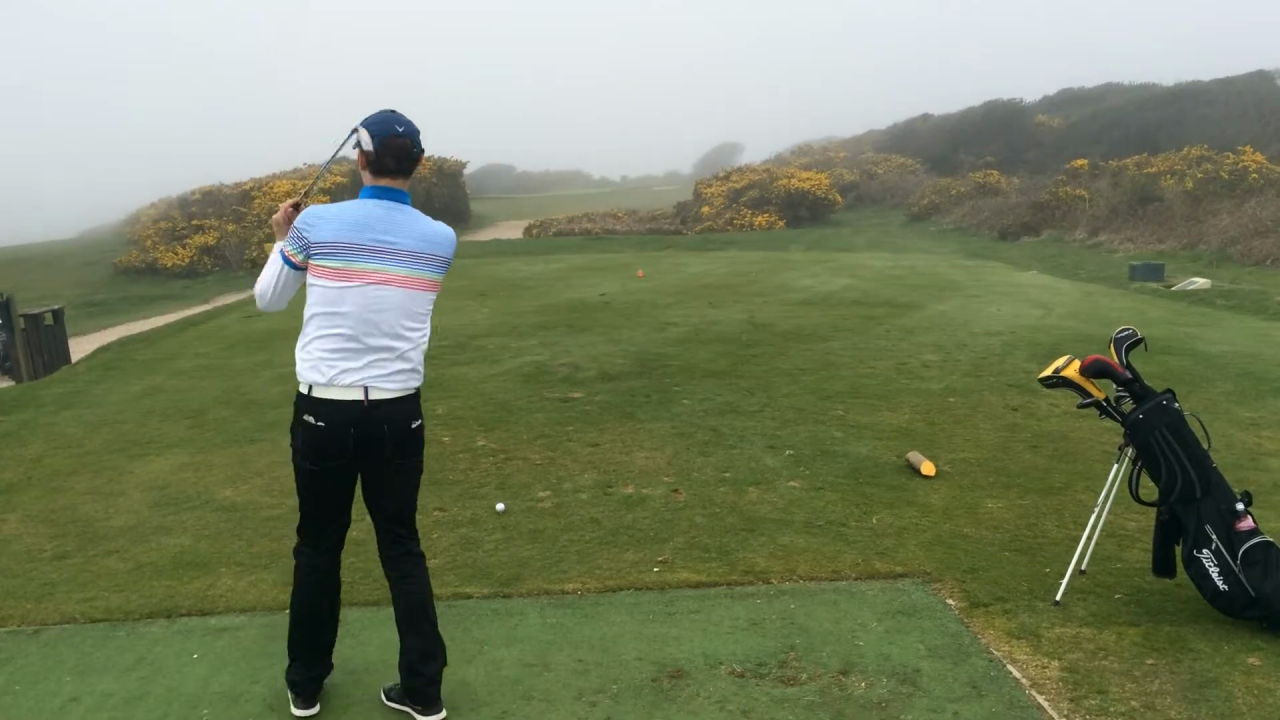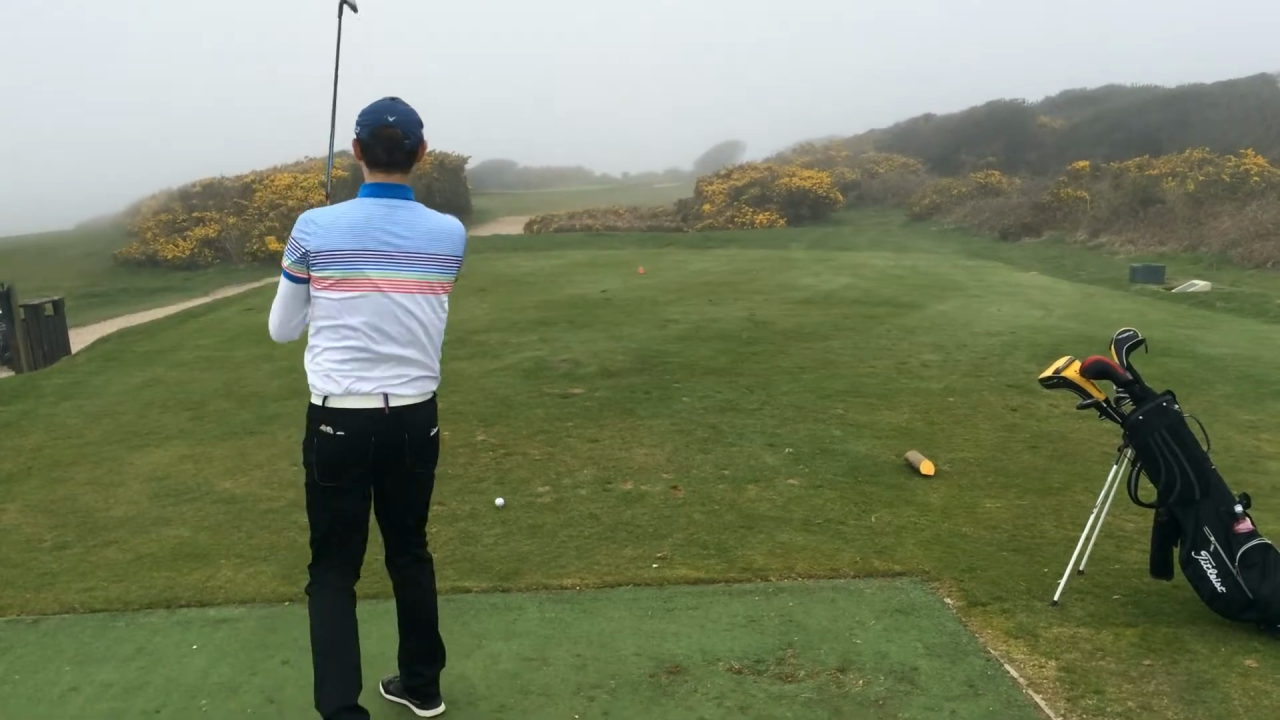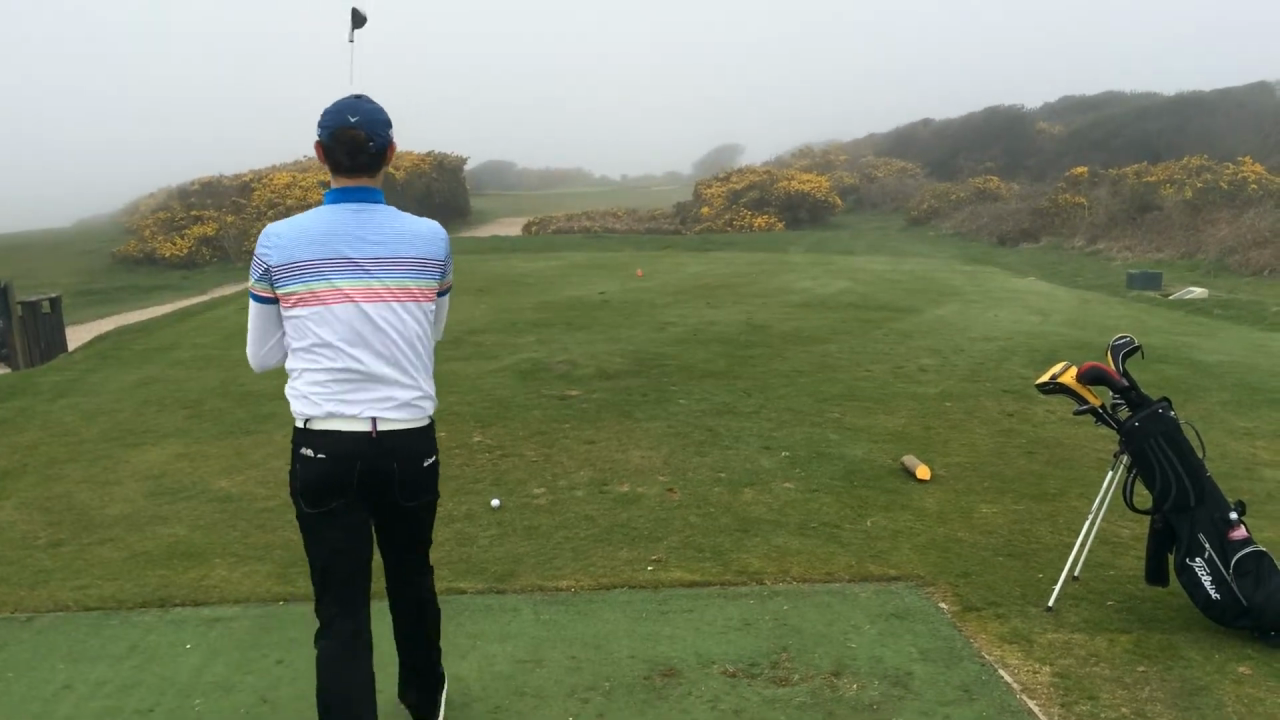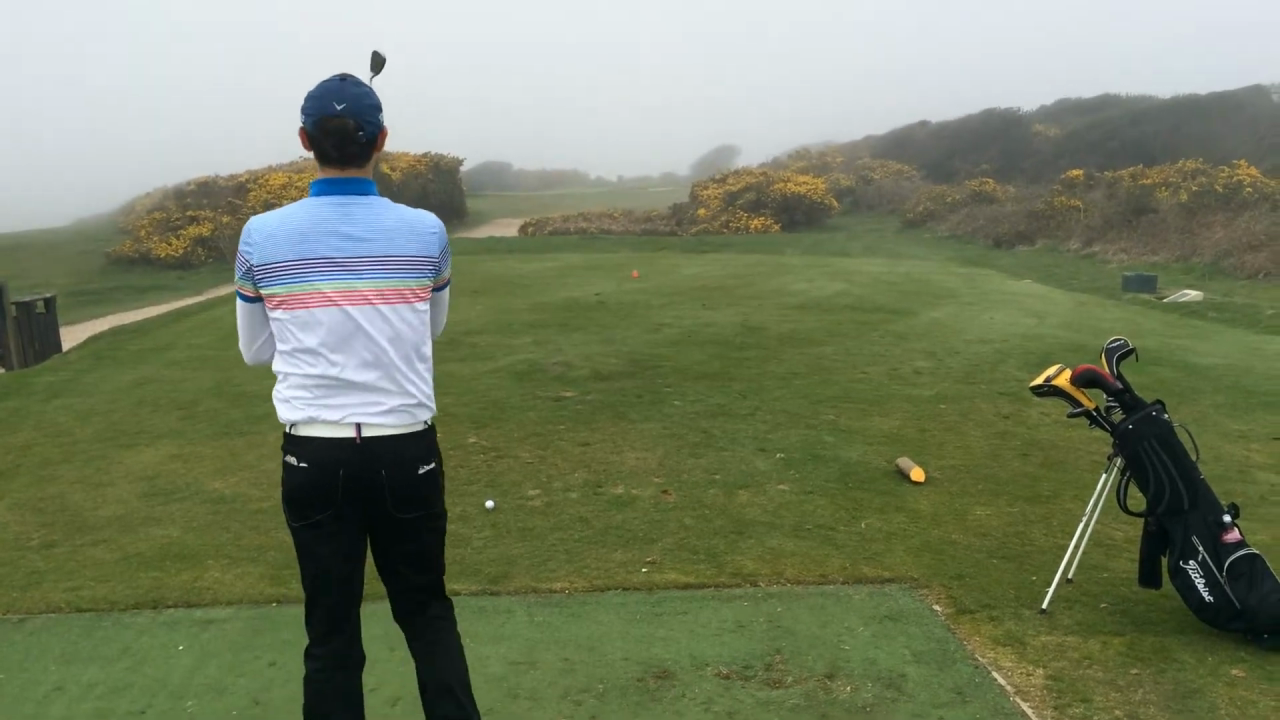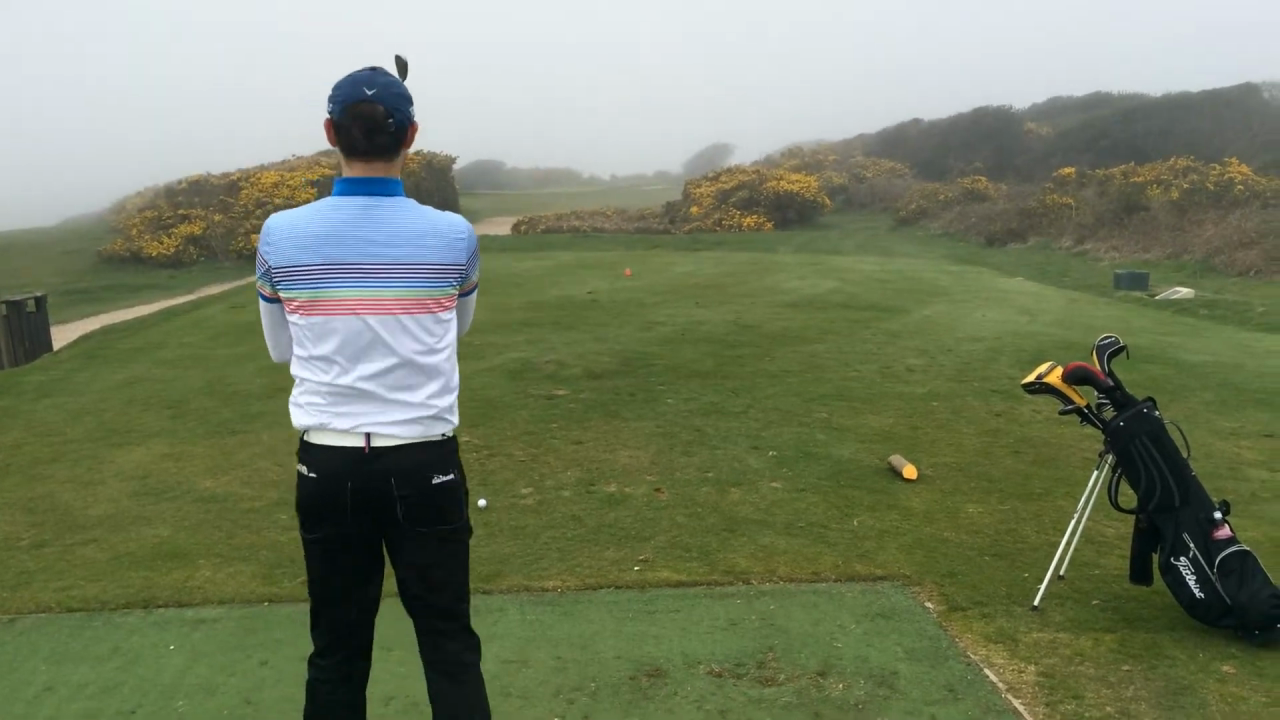
dt=0.3s
person 1, frame 1
left shoulder: (315, 224)
right shoulder: (441, 239)
left elbow: (268, 299)
left wrist: (283, 242)
left hip: (323, 412)
right hip: (397, 415)
left knee: (318, 543)
right knee: (401, 546)
person 1, frame 2
left shoulder: (314, 228)
right shoulder: (451, 233)
left elbow: (282, 330)
left hip: (338, 423)
right hip: (413, 421)
left knee: (333, 573)
right knee: (409, 553)
person 1, frame 3
left shoulder: (278, 242)
right shoulder: (431, 239)
left elbow: (263, 357)
left hip: (325, 451)
right hip: (410, 444)
left knee: (341, 615)
right knee: (411, 579)
person 1, frame 4
left shoulder: (261, 236)
right shoulder: (427, 231)
left elbow: (256, 350)
left hip: (314, 459)
right hip: (406, 452)
left knee: (332, 634)
right knee: (427, 609)
person 1, frame 5
left shoulder: (280, 234)
right shoulder: (454, 235)
left elbow: (282, 349)
left hip: (329, 468)
right hip: (424, 466)
left knee: (337, 647)
right knee: (449, 644)
